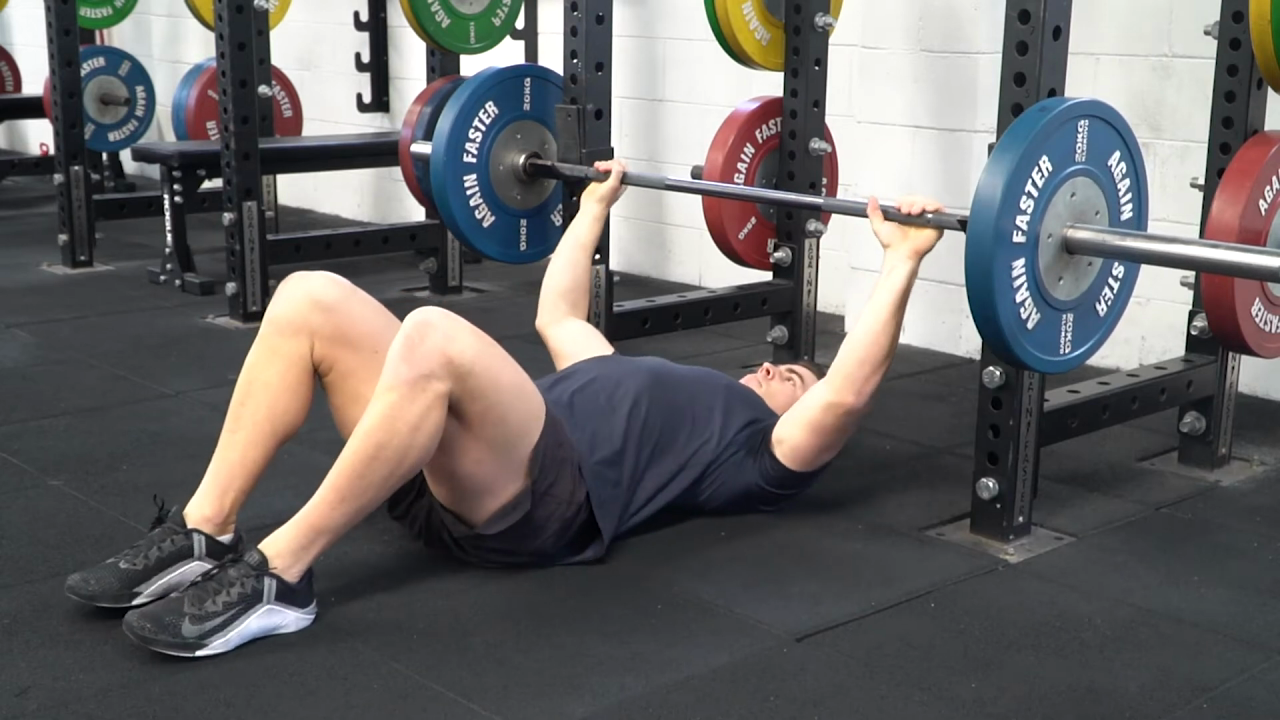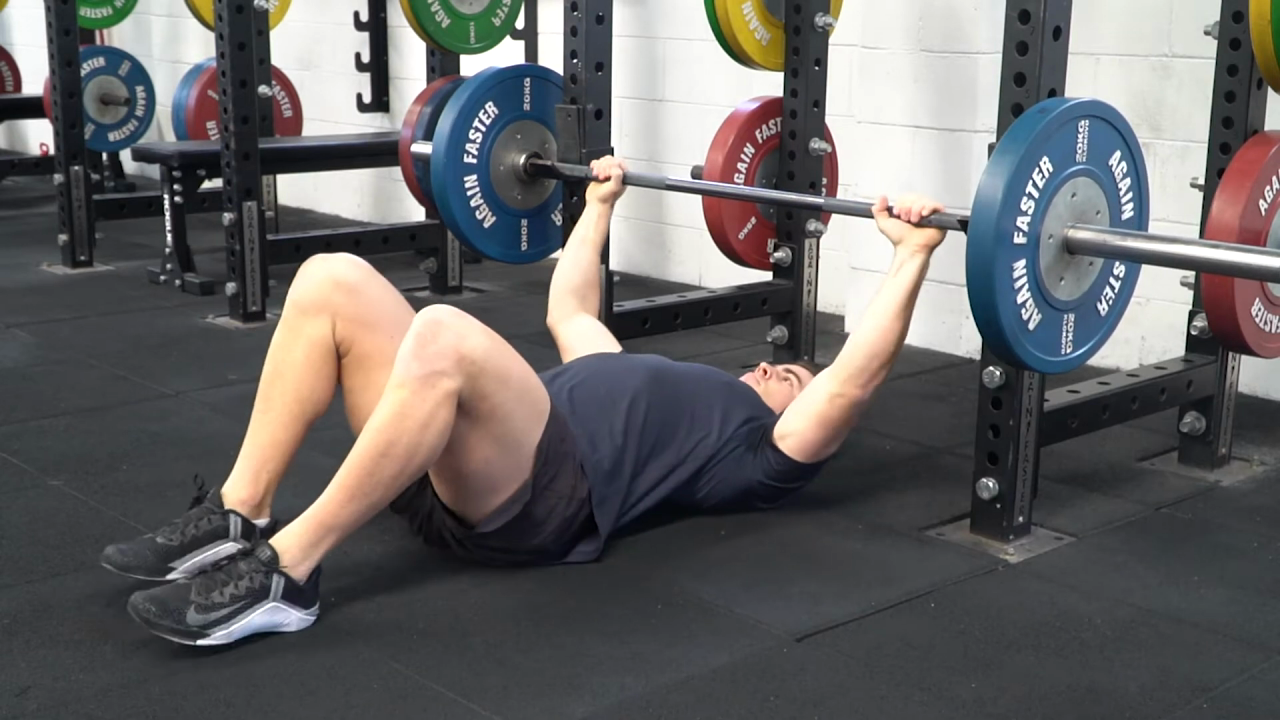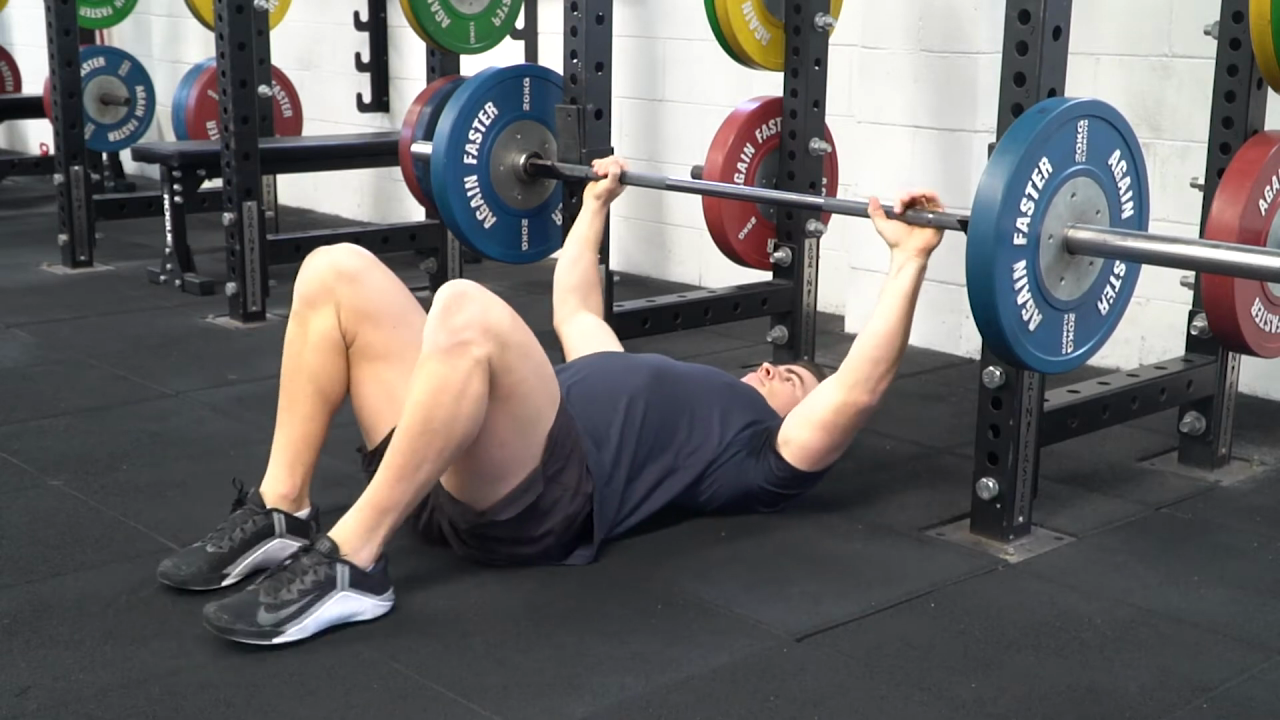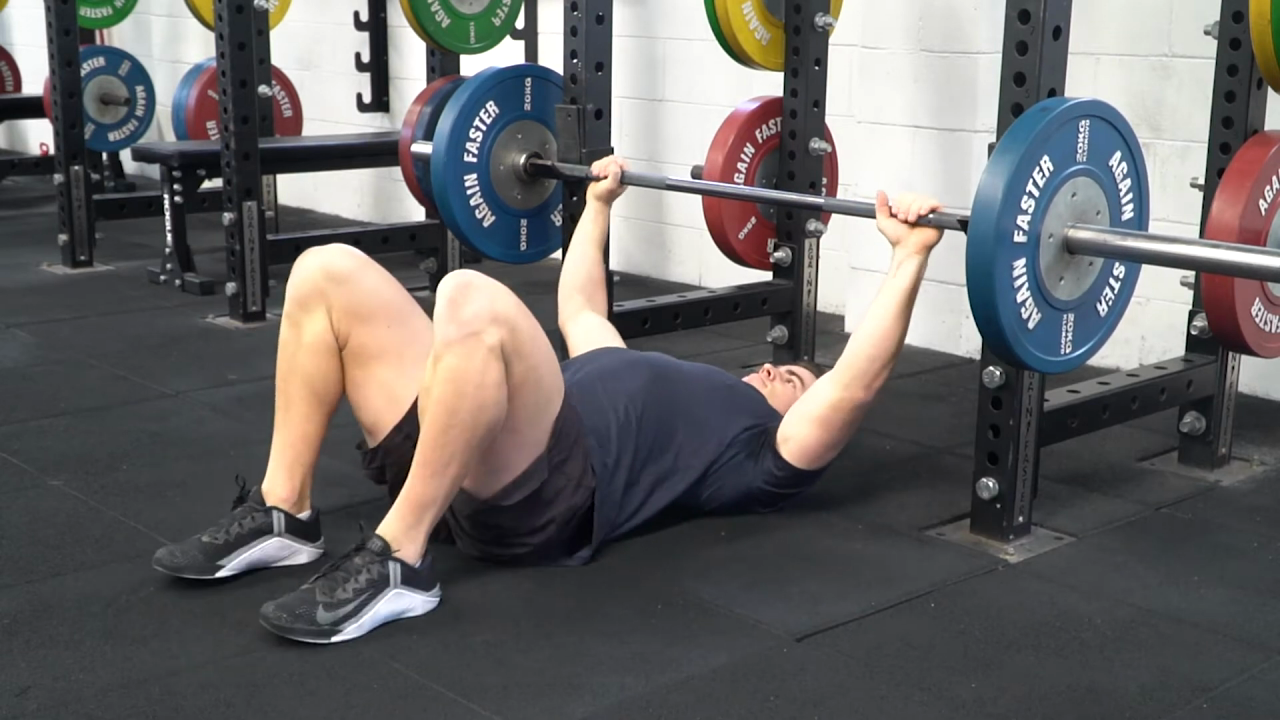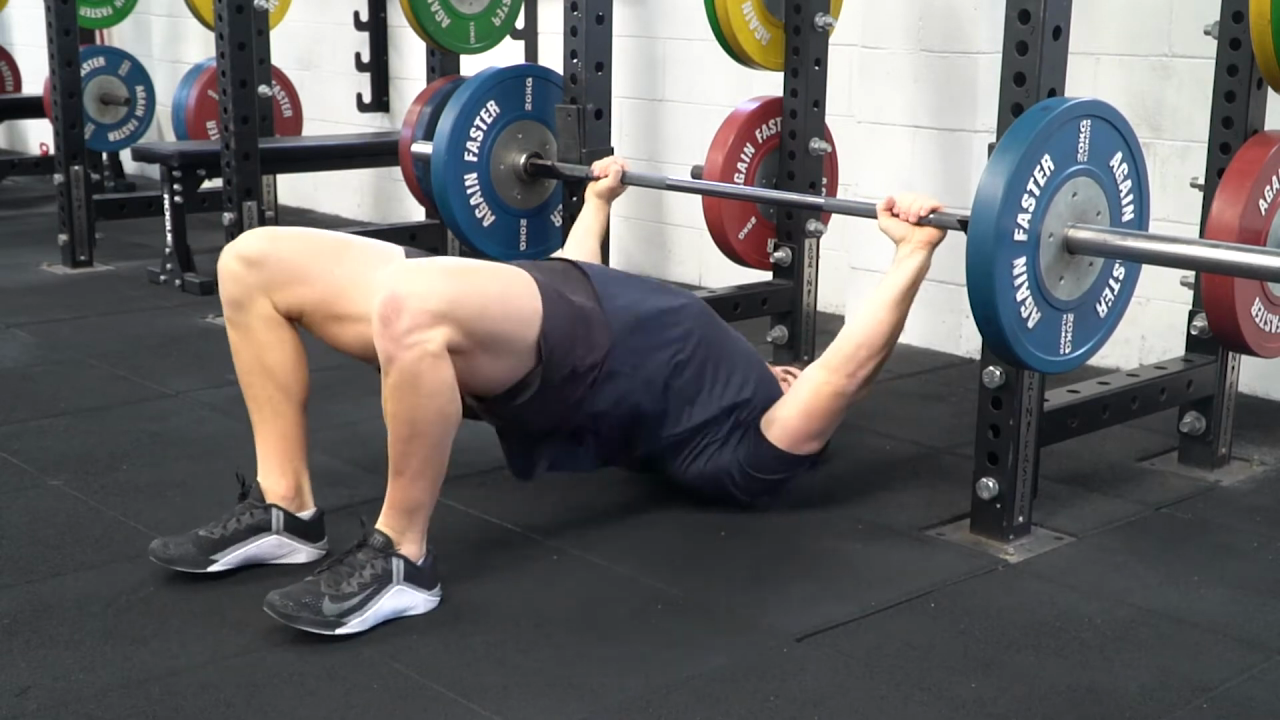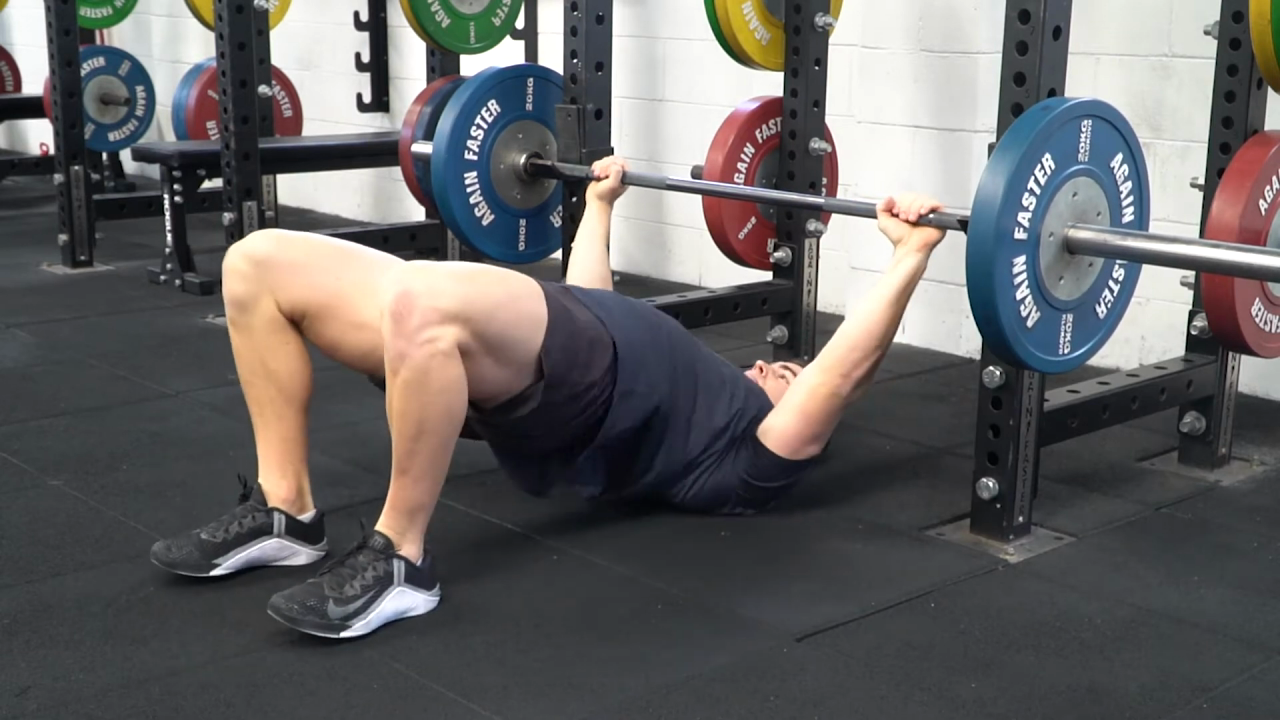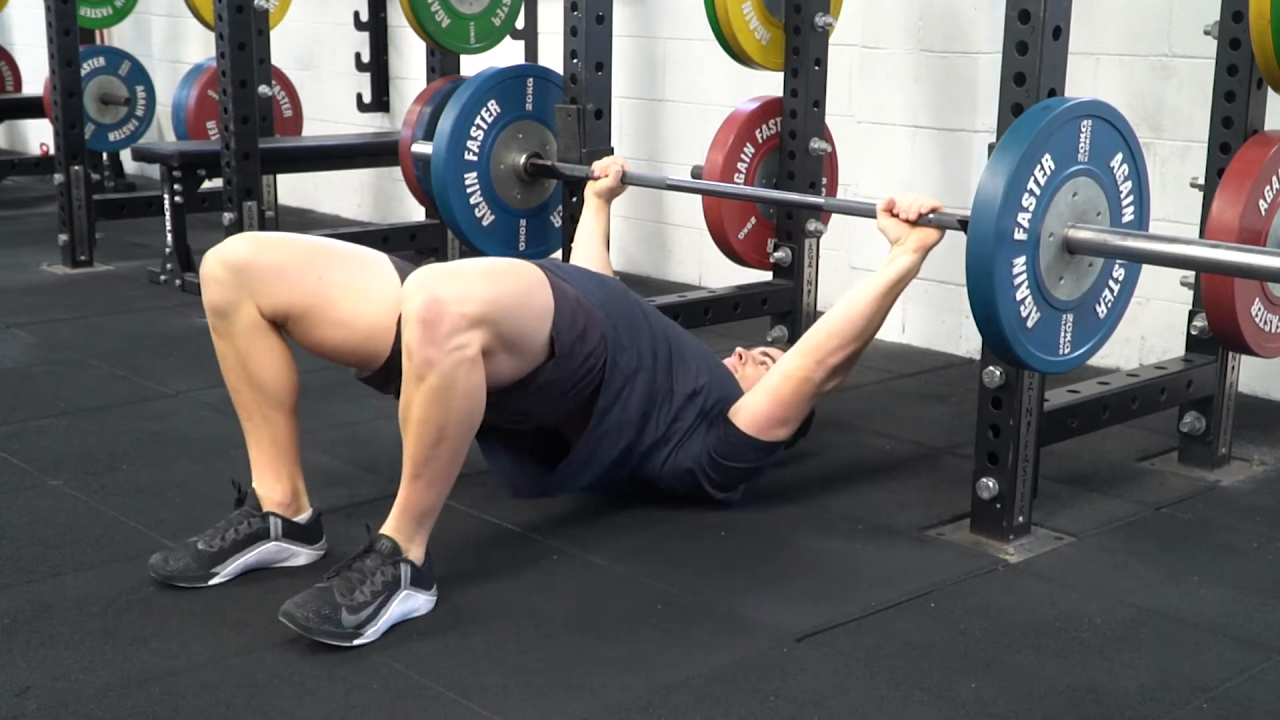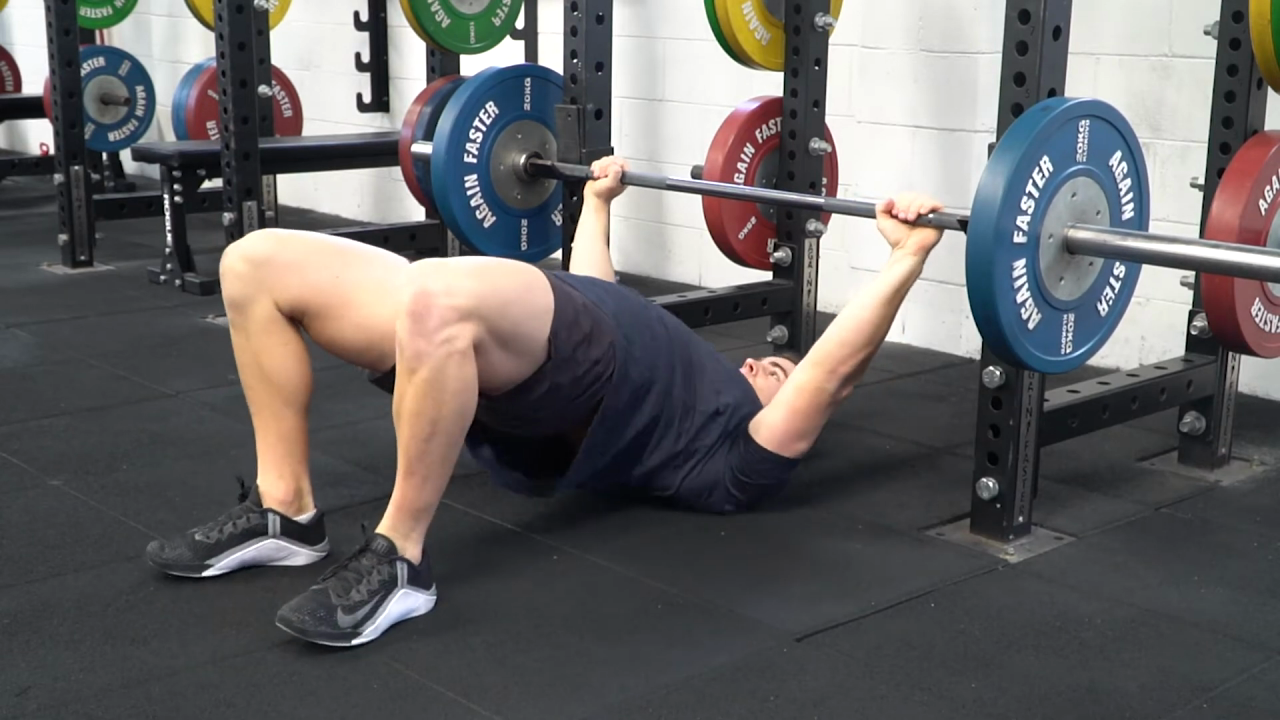
dt=0.2s
person 1, frame 1
left shoulder: (765, 452)
right shoulder: (643, 383)
left elbow: (848, 392)
right elbow: (557, 315)
left wrist: (901, 261)
right wrist: (594, 207)
left hip: (544, 492)
right hip: (447, 475)
left knee: (434, 335)
right knee: (312, 299)
left ankle: (275, 574)
right ankle: (203, 535)
person 1, frame 2
left shoulder: (761, 450)
right shoulder: (649, 380)
left elbow: (853, 383)
right elbow: (569, 314)
left wrist: (911, 257)
right wrist: (597, 210)
left hip: (539, 493)
right hip: (442, 470)
left knee: (444, 335)
right knee: (334, 281)
left ankle: (282, 573)
right ankle: (237, 516)
person 1, frame 3
left shoulder: (765, 450)
right shoulder: (656, 385)
left elbow: (861, 387)
right elbow: (574, 313)
left wrist: (909, 257)
right wrist: (595, 204)
left hip: (540, 493)
right hip: (447, 463)
left knee: (466, 308)
right knee: (338, 273)
left ankle: (351, 560)
right ankle: (279, 514)
person 1, frame 4
left shoulder: (763, 459)
right shoulder: (660, 393)
left elbow: (855, 381)
right elbow: (579, 312)
left wrist: (910, 256)
right wrist: (598, 206)
left hip: (541, 482)
right hip: (451, 444)
left knee: (472, 297)
right knee: (329, 272)
left ankle: (397, 560)
right ankle: (281, 514)
person 1, frame 5
left shoulder: (750, 455)
right shoulder: (704, 384)
left elbow: (844, 372)
right elbow: (577, 279)
left wrist: (914, 253)
right wrist: (596, 203)
left knee: (407, 308)
right knee: (251, 264)
left ankle: (399, 558)
right ankle: (282, 512)
person 1, frame 6
right shoulder: (691, 391)
left elbow: (845, 372)
right elbow: (589, 296)
left wrist: (910, 257)
right wrist: (599, 205)
left knee: (420, 305)
right knee: (256, 266)
left ankle: (398, 559)
right ankle: (284, 516)
person 1, frame 7
right shoulder: (683, 376)
left elbow: (822, 358)
right elbow: (595, 289)
left wrist: (906, 253)
right wrist: (597, 200)
right hip: (455, 321)
left knee: (444, 310)
right knee: (233, 270)
left ankle: (398, 559)
right ankle: (280, 515)
person 1, frame 8
right shoulder: (694, 384)
left elbow: (835, 367)
right elbow: (593, 291)
left wrist: (907, 257)
right wrist: (597, 203)
left knee: (433, 305)
right knee: (256, 264)
left ankle: (397, 560)
right ankle: (283, 513)
